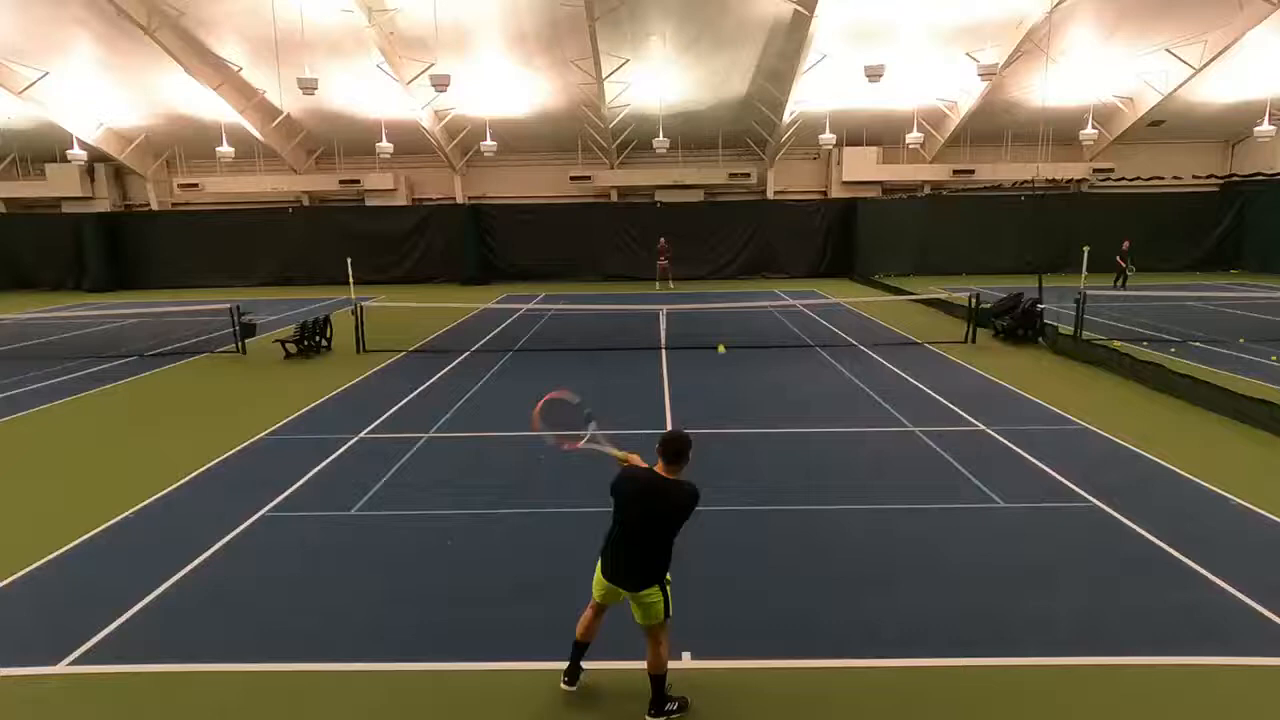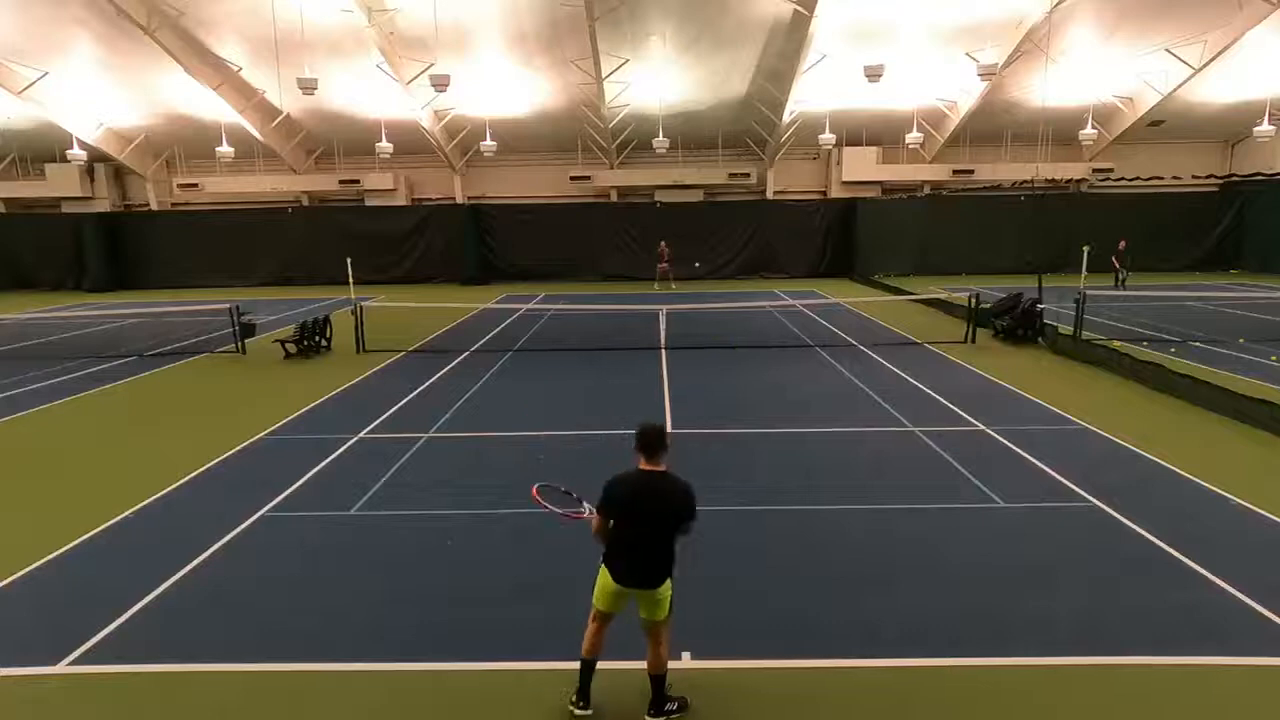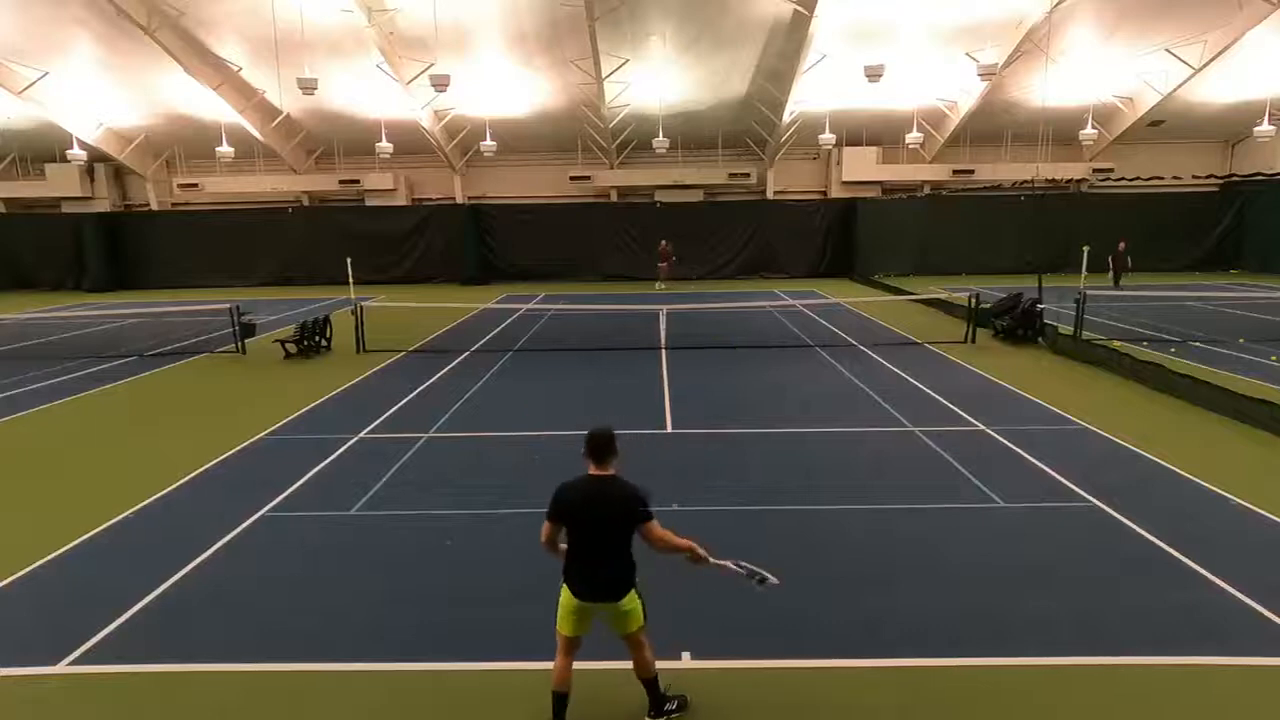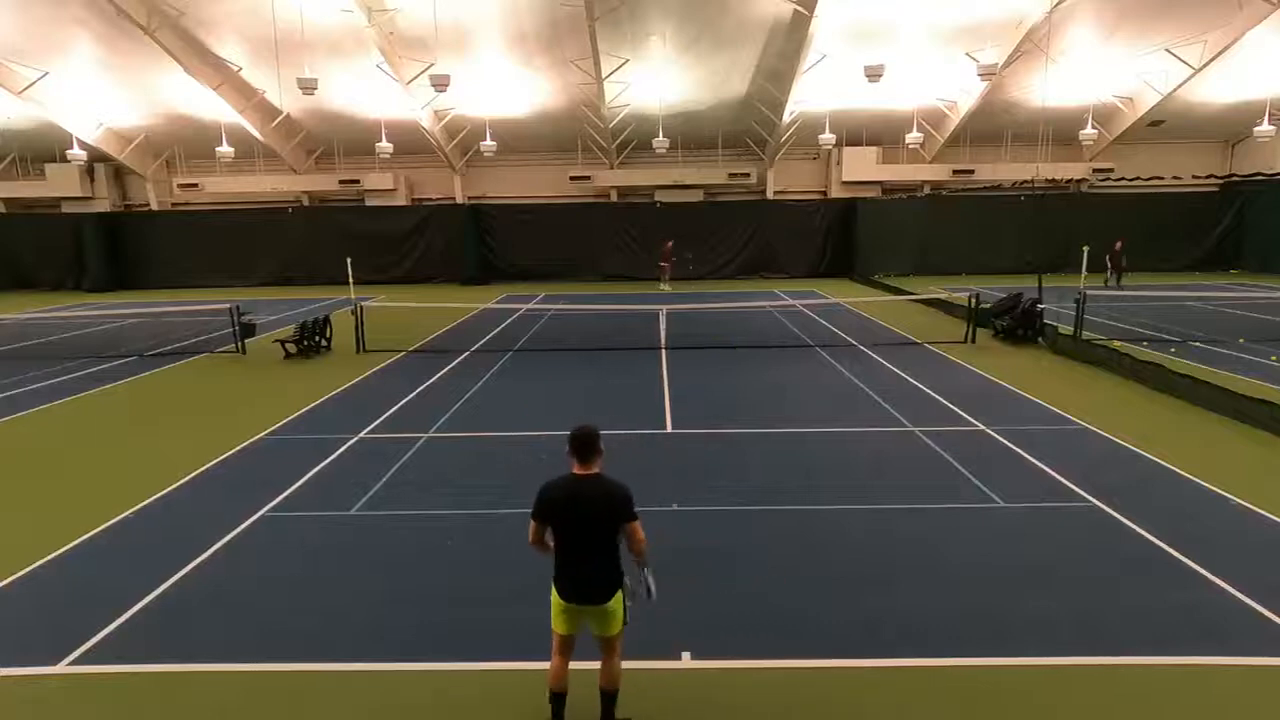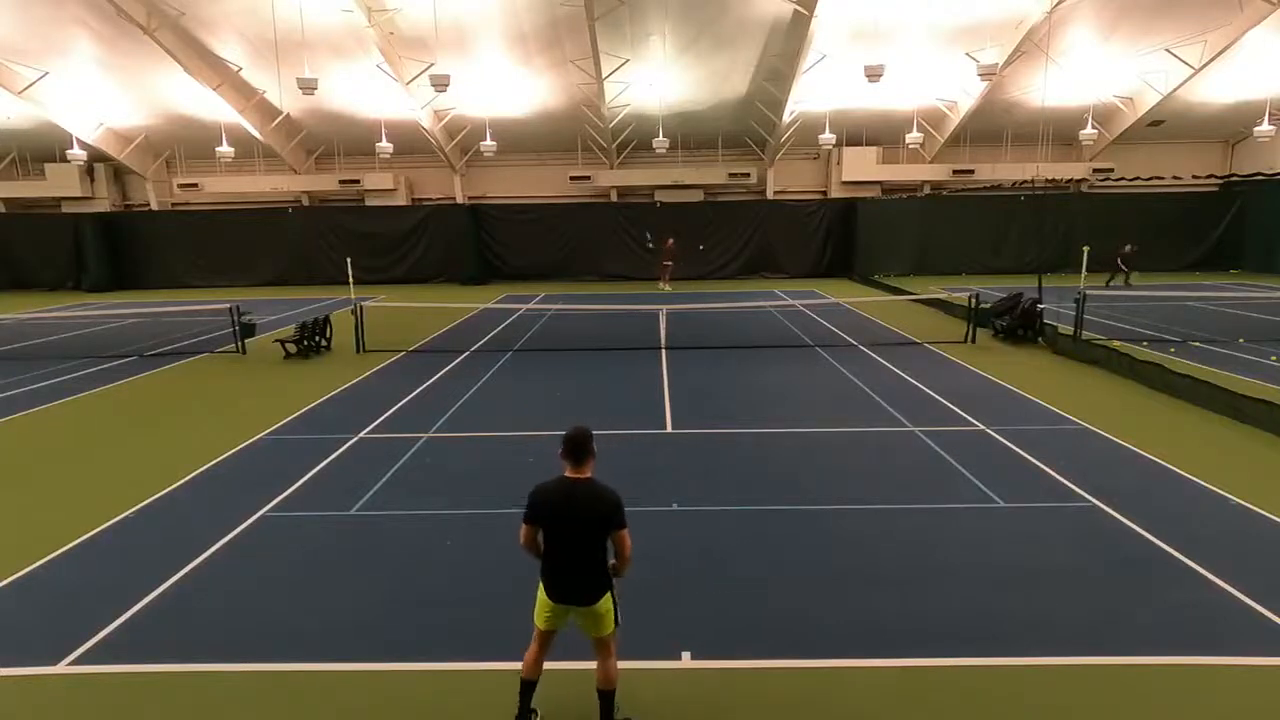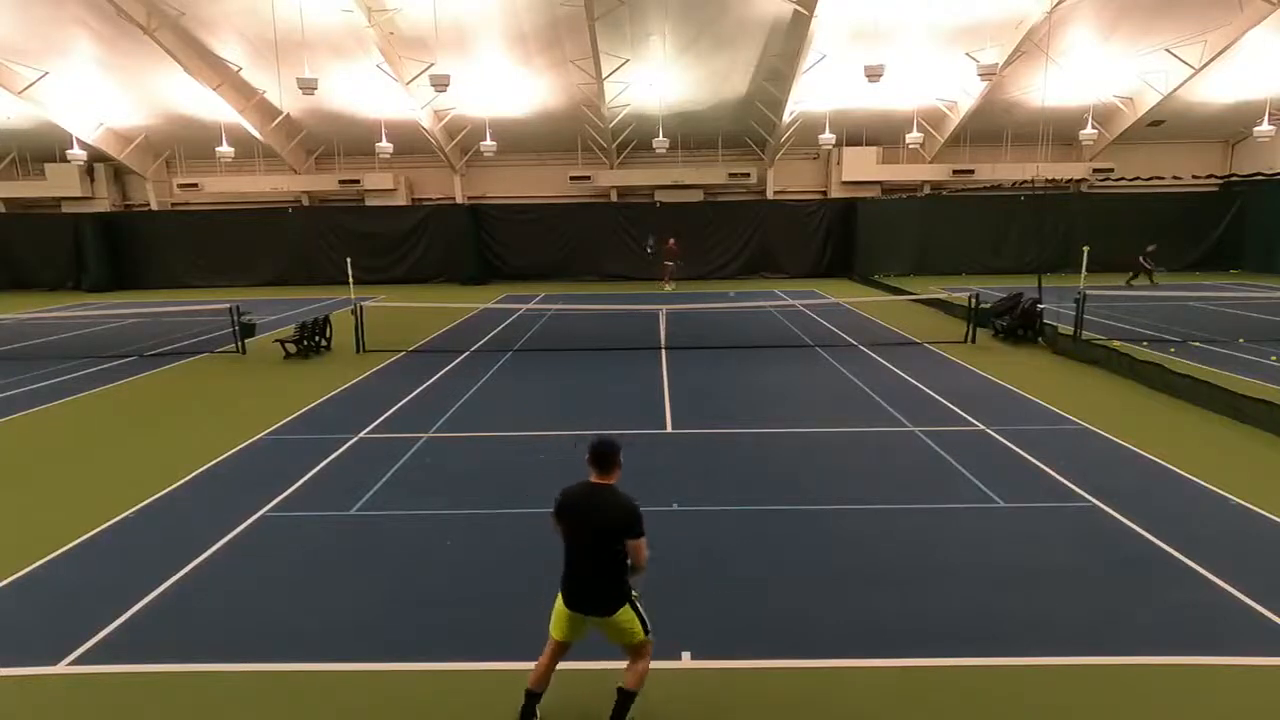
dt=0.4s
person 1, frame 1
left shoulder: (628, 478)
right shoulder: (689, 495)
right wrist: (640, 464)
left hip: (609, 567)
right hip: (647, 579)
left knee: (595, 608)
right knee: (657, 638)
left ankle: (572, 671)
person 1, frame 2
left shoulder: (617, 485)
right shoulder: (682, 491)
left elbow: (599, 530)
right elbow: (686, 528)
left hip: (616, 571)
right hip: (656, 577)
left knee: (597, 625)
right knee: (657, 638)
person 1, frame 3
left shoulder: (566, 493)
right shoulder: (632, 495)
left elbow: (547, 540)
right elbow: (658, 540)
right wrist: (692, 548)
left hip: (576, 588)
right hip: (618, 588)
left knee: (565, 654)
right knee: (638, 646)
person 1, frame 4
left shoulder: (550, 491)
right shoulder: (617, 493)
left elbow: (535, 539)
right elbow: (638, 543)
right wrist: (641, 560)
left hip: (566, 587)
right hip: (607, 588)
left knee: (561, 654)
right knee: (611, 653)
person 1, frame 5
left shoulder: (541, 494)
right shoulder: (608, 498)
left elbow: (527, 541)
right elbow: (624, 552)
right wrist: (618, 569)
left hip: (553, 586)
right hip: (594, 590)
left knee: (539, 643)
right knee: (606, 653)
person 1, frame 6
left shoulder: (567, 497)
right shoulder: (626, 507)
right elbow: (639, 560)
right wrist: (627, 568)
left hip: (573, 595)
right hip: (612, 600)
left knee: (552, 654)
right knee: (641, 655)
